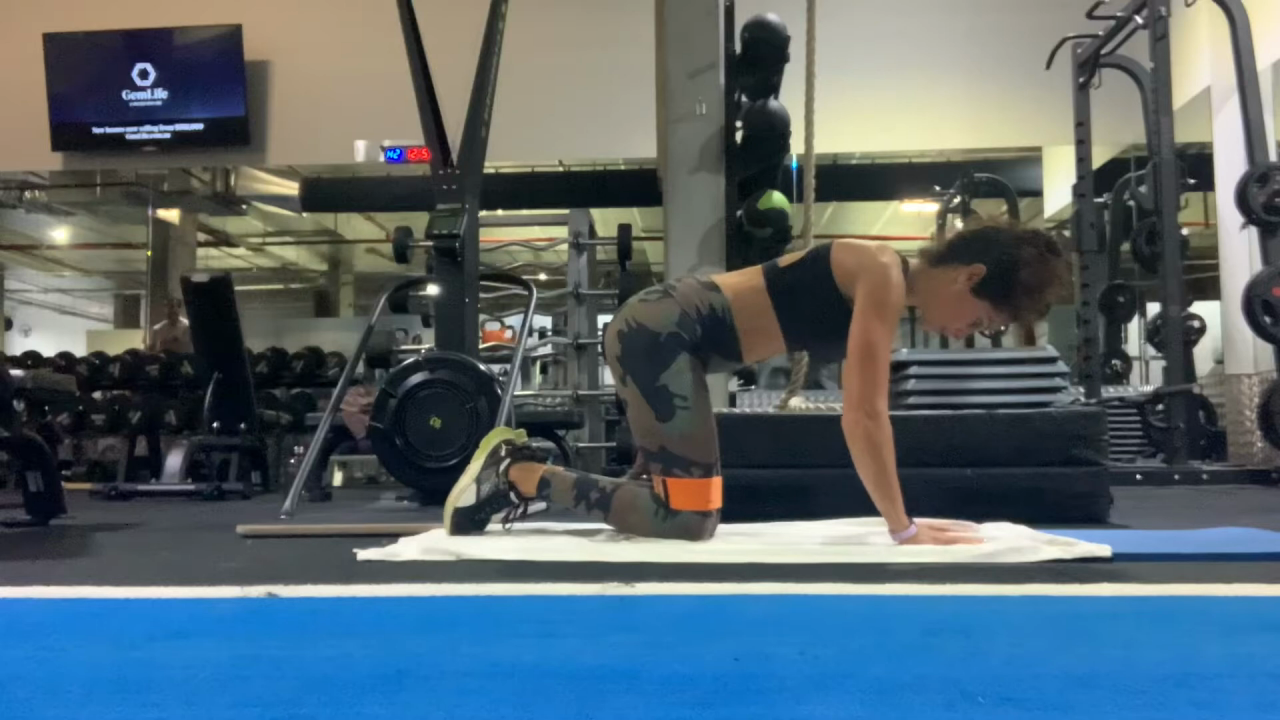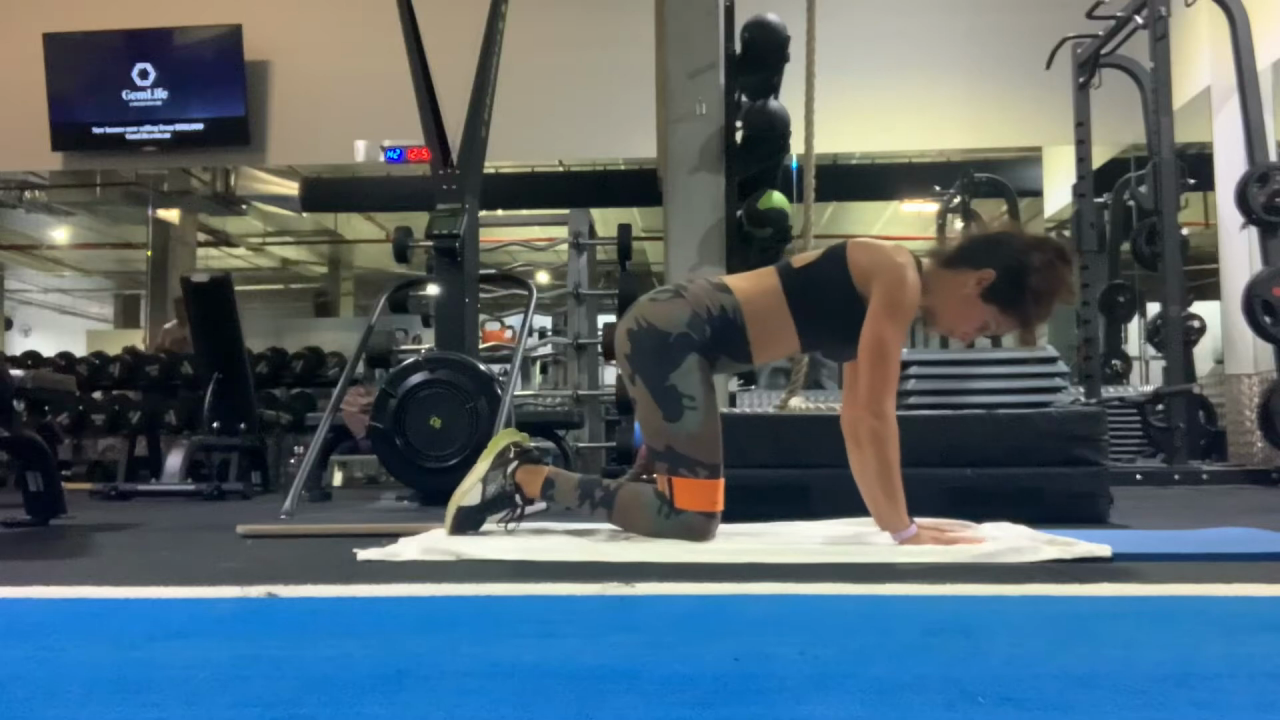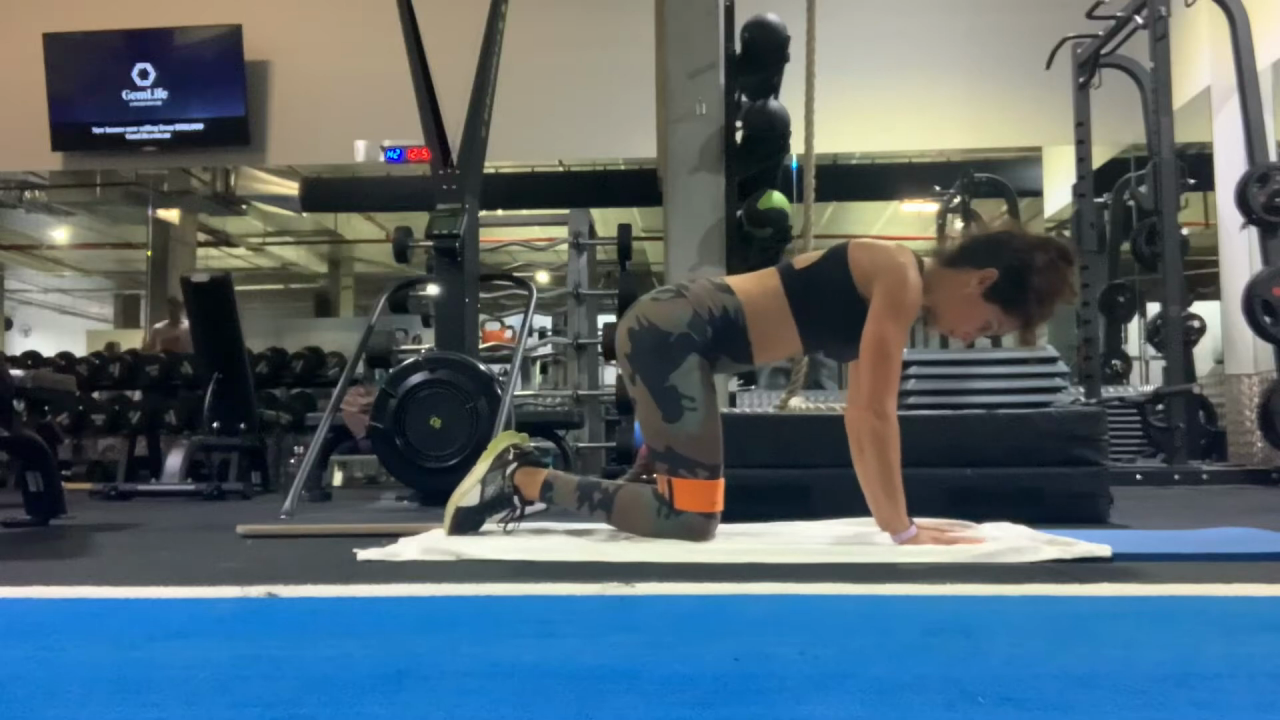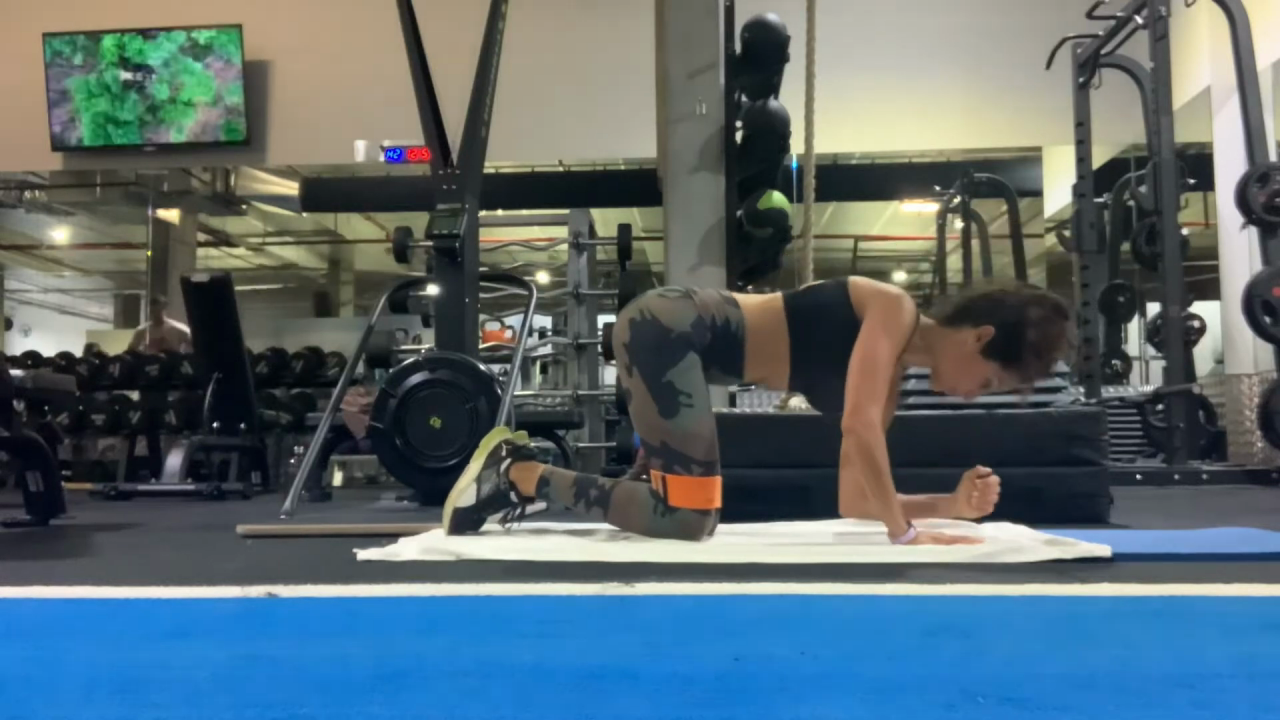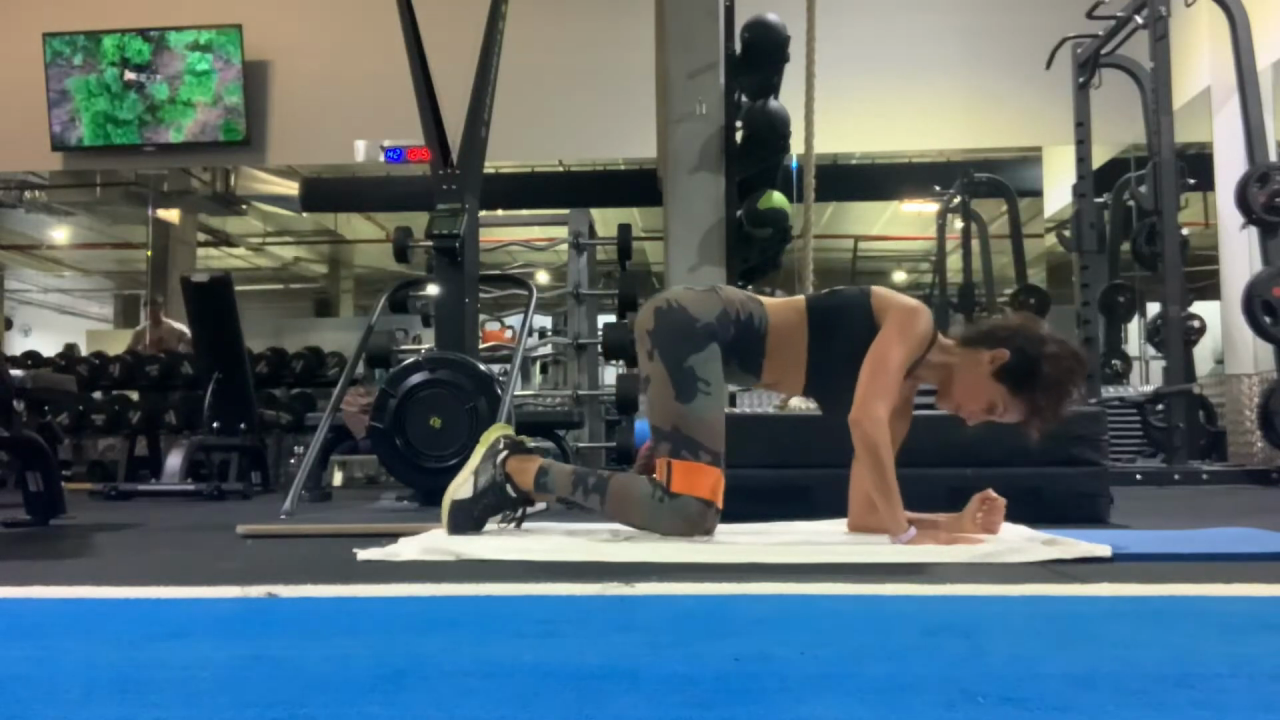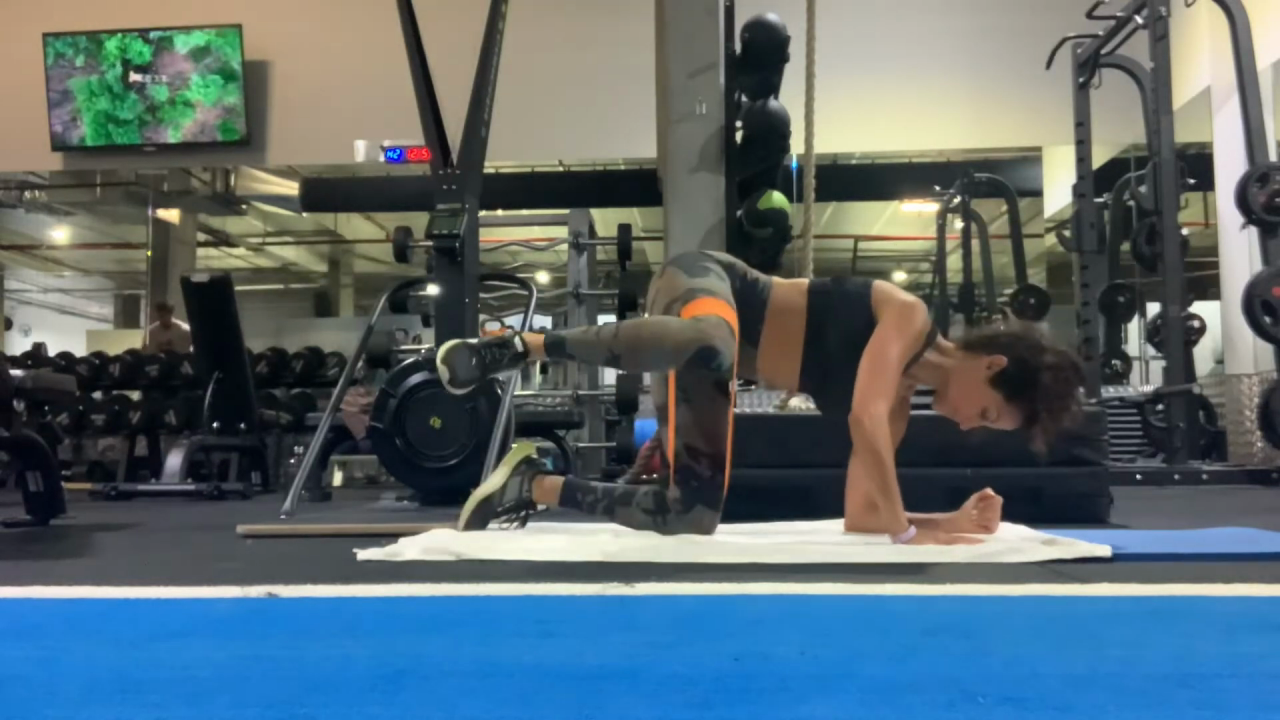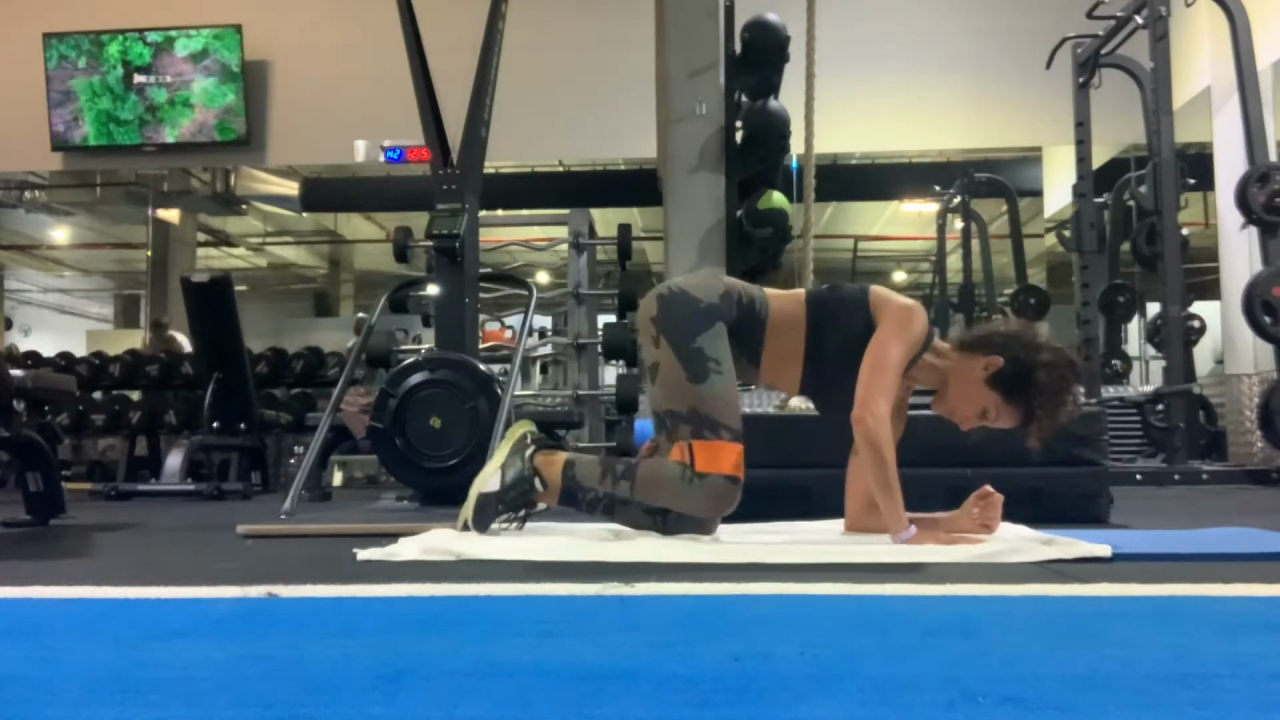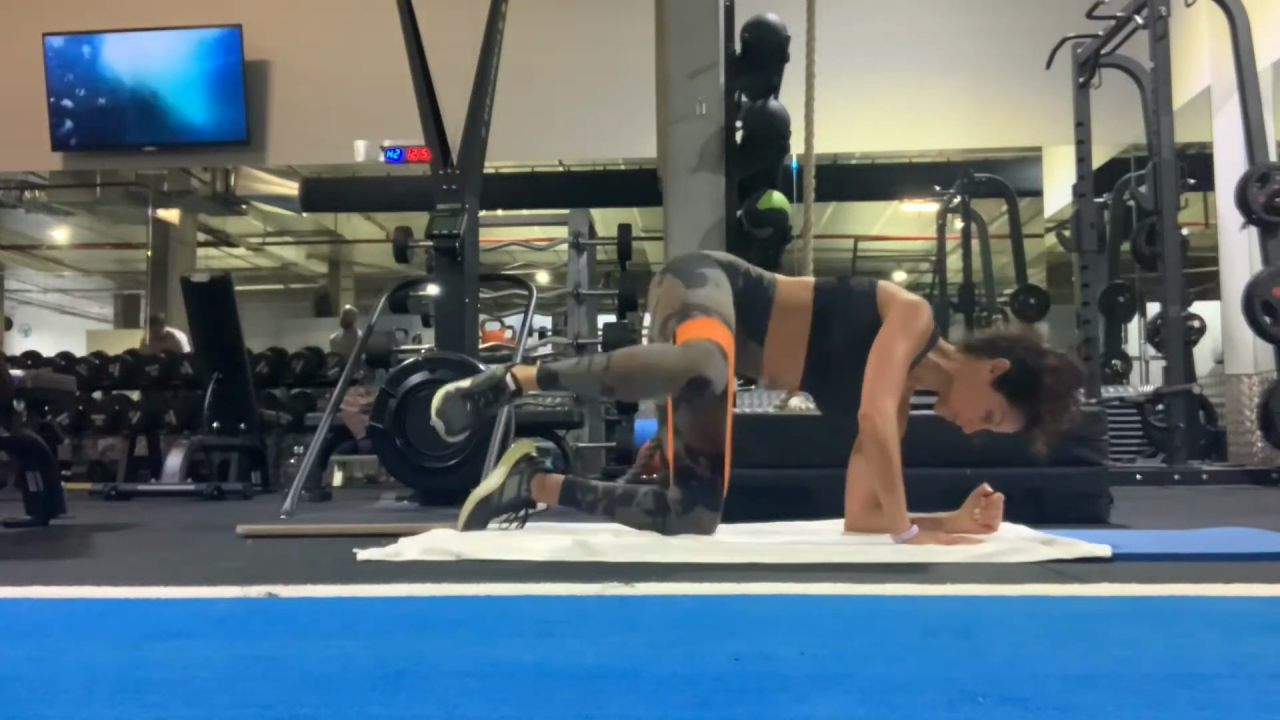
dt=0.5s
person 1, frame 1
left shoulder: (876, 295)
right shoulder: (883, 275)
left elbow: (855, 420)
right elbow: (869, 415)
left wrist: (897, 518)
right wrist: (904, 530)
left hip: (664, 338)
right hip: (657, 333)
left knee: (686, 508)
right knee: (686, 519)
left ankle: (518, 467)
right ankle: (512, 473)
person 1, frame 2
left shoulder: (876, 299)
right shoulder: (898, 276)
left elbow: (855, 422)
right elbow: (877, 414)
left wrist: (885, 518)
right wrist: (903, 528)
left hip: (676, 335)
right hip: (670, 330)
left knee: (684, 505)
right knee: (689, 520)
left ankle: (523, 471)
right ankle: (518, 475)
person 1, frame 3
left shoulder: (884, 300)
right shoulder: (900, 276)
left elbow: (860, 417)
right elbow: (877, 413)
left wrist: (884, 515)
right wrist: (904, 528)
left hip: (678, 338)
right hip: (671, 332)
left knee: (687, 507)
right knee: (688, 521)
left ankle: (525, 473)
right ankle: (517, 477)
person 1, frame 4
left shoulder: (889, 371)
right shoulder: (894, 309)
left elbow: (852, 498)
right elbow: (860, 425)
left wrist: (947, 504)
right wrist: (903, 531)
left hip: (678, 344)
right hip: (667, 330)
left knee: (690, 516)
right knee: (684, 519)
left ankle: (519, 471)
right ankle: (513, 472)
person 1, frame 5
left shoulder: (904, 398)
right shoulder: (911, 321)
left elbow: (861, 515)
right elbow: (863, 420)
left wrist: (953, 522)
right wrist: (905, 530)
left hip: (708, 346)
right hip: (692, 320)
left knee: (695, 517)
right knee: (688, 506)
left ankle: (531, 481)
right ankle: (511, 463)
person 1, frame 6
left shoulder: (902, 395)
right shoulder: (909, 316)
left elbow: (859, 516)
right elbow: (864, 419)
left wrist: (950, 521)
right wrist: (903, 530)
left hip: (713, 349)
right hip: (701, 278)
left knee: (693, 517)
right knee: (710, 346)
left ankle: (532, 484)
right ankle: (514, 347)
person 1, frame 7
left shoulder: (900, 396)
right shoulder: (908, 319)
left elbow: (858, 515)
right elbow: (865, 417)
left wrist: (949, 521)
right wrist: (905, 530)
left hip: (710, 342)
right hip: (695, 312)
left knee: (696, 512)
right knee: (714, 490)
left ankle: (542, 475)
right ankle: (539, 463)
person 1, frame 8
left shoulder: (902, 393)
right shoulder: (913, 315)
left elbow: (859, 516)
right elbow: (874, 415)
left wrist: (950, 521)
right wrist: (905, 529)
left hip: (714, 353)
right hip: (705, 278)
left knee: (692, 517)
right knee: (702, 373)
left ankle: (533, 481)
right ankle: (511, 379)
